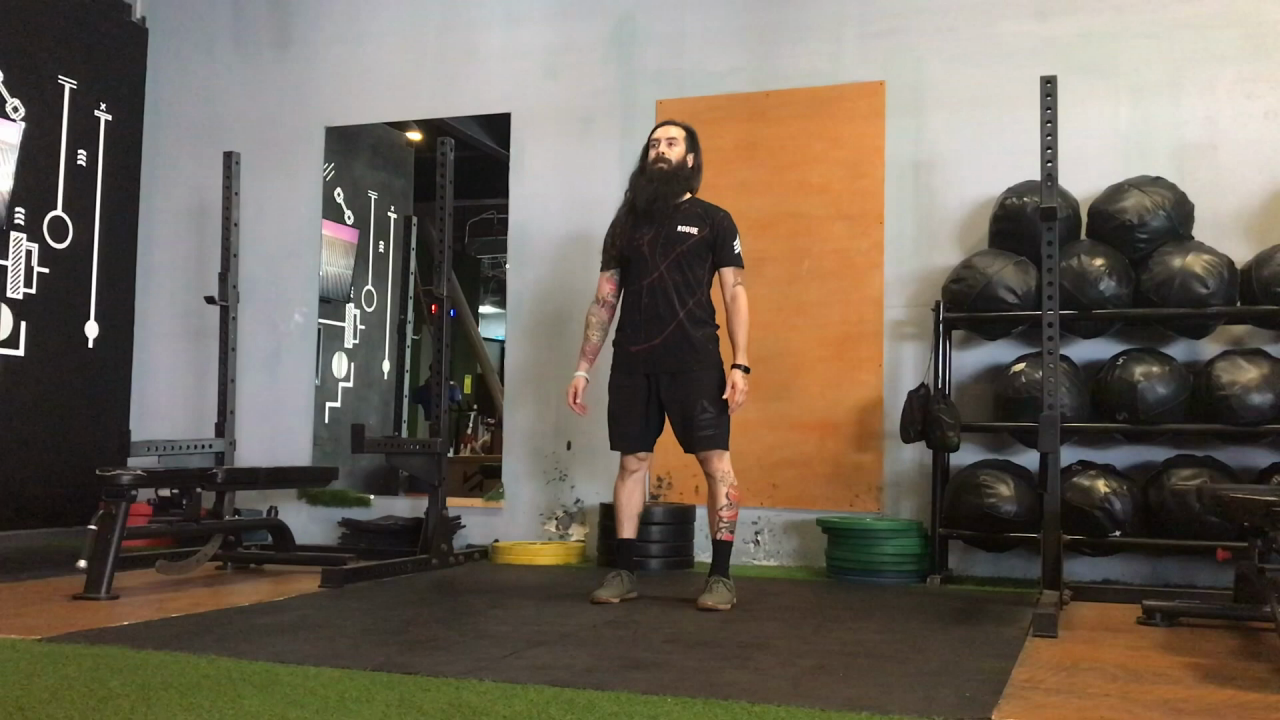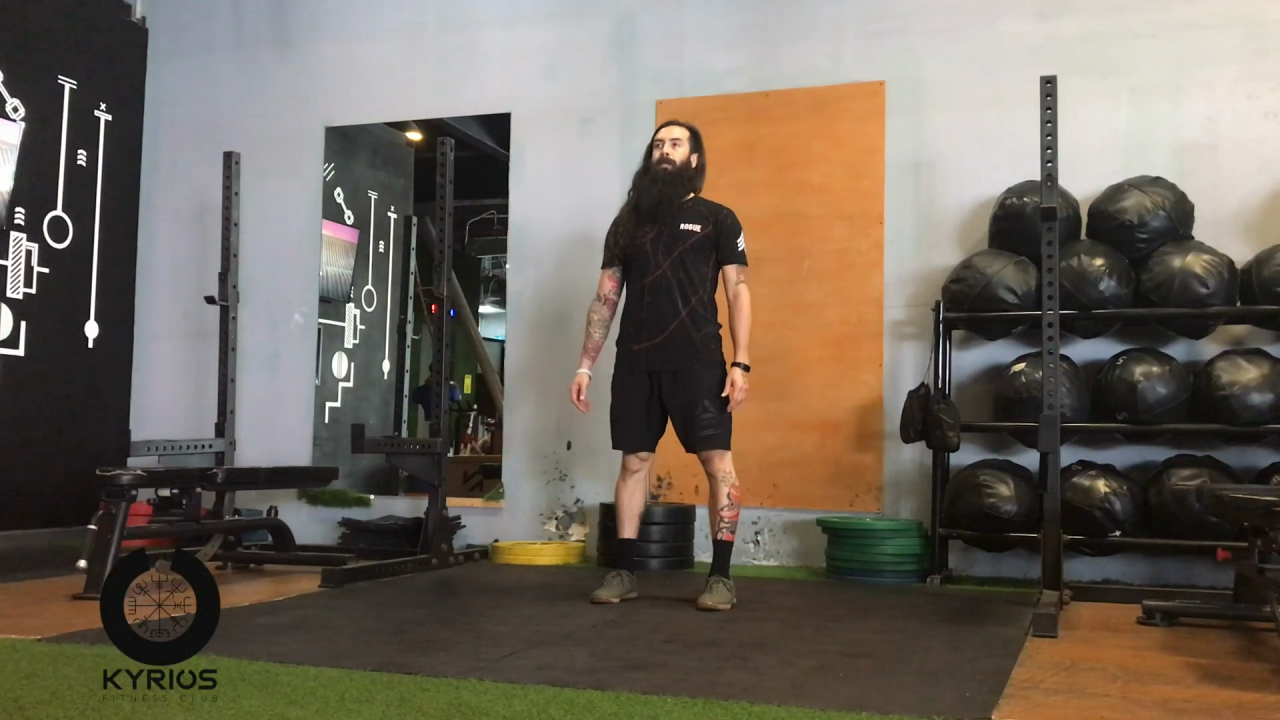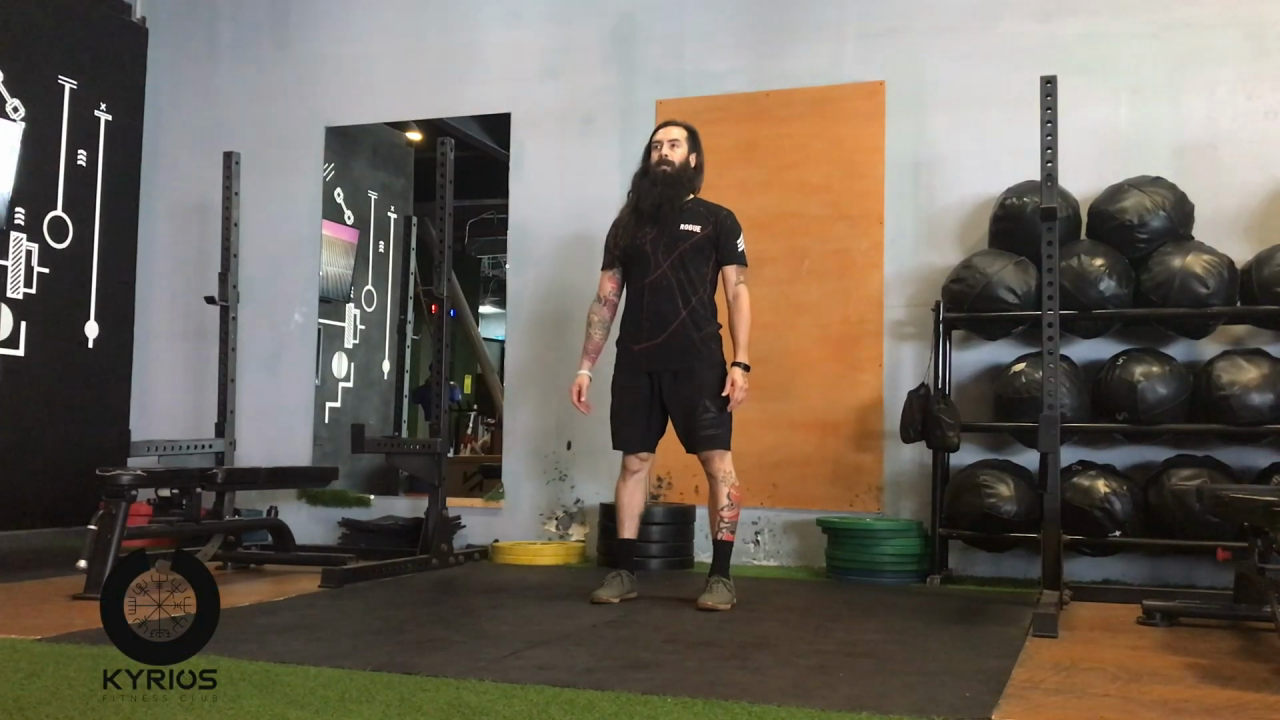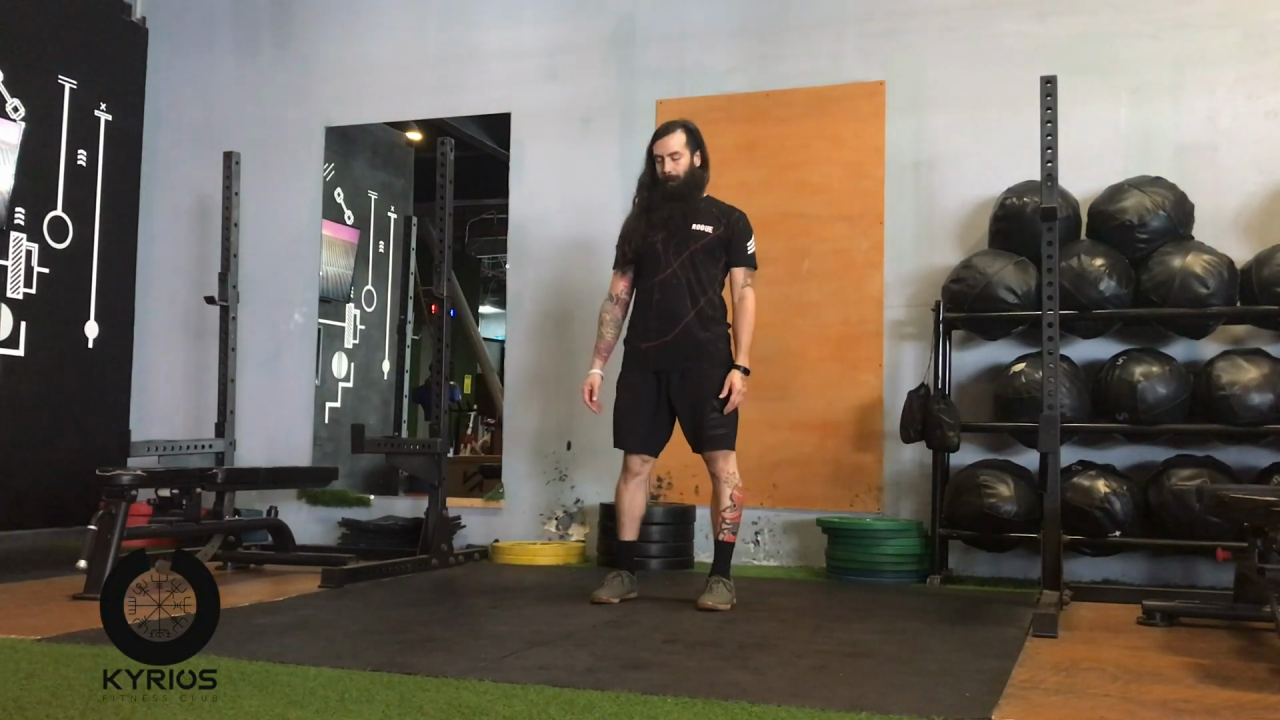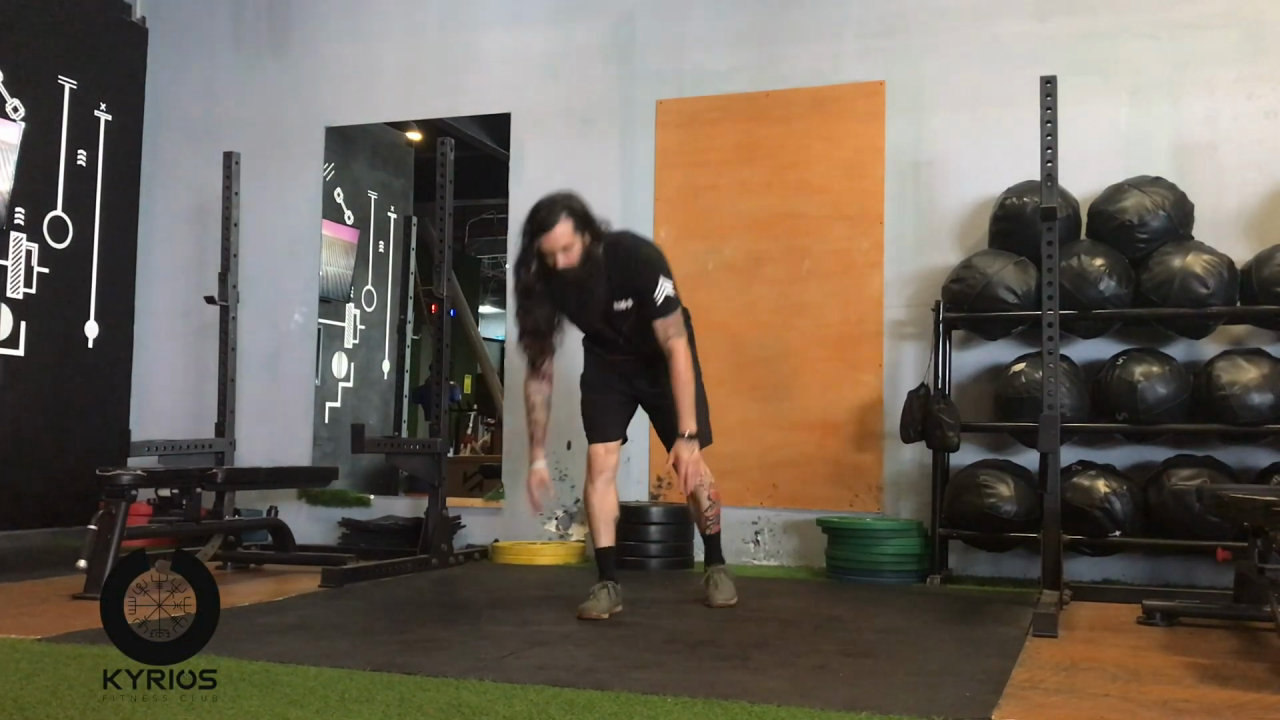
dt=1s
person 1, frame 1
left shoulder: (713, 220)
right shoulder: (626, 222)
left elbow: (735, 294)
right elbow: (604, 299)
left wrist: (740, 364)
right wrist: (583, 368)
left hip: (695, 362)
right hip: (632, 363)
left knee: (716, 462)
right knee: (632, 461)
left ankle: (721, 575)
right ankle: (623, 571)
person 1, frame 2
left shoulder: (717, 219)
right shoulder: (628, 221)
left elbow: (738, 293)
right elbow: (605, 298)
left wrist: (740, 363)
right wrist: (585, 366)
left hip: (698, 362)
right hip: (635, 362)
left knee: (717, 461)
right knee: (633, 462)
left ankle: (721, 575)
right ankle: (623, 571)
person 1, frame 3
left shoulder: (717, 220)
right shoulder: (628, 223)
left elbow: (737, 294)
right elbow: (605, 299)
left wrist: (740, 362)
right wrist: (585, 367)
left hip: (698, 362)
right hip: (636, 363)
left knee: (717, 461)
right knee: (634, 463)
left ankle: (721, 576)
right ankle: (624, 571)
person 1, frame 4
left shoulder: (728, 220)
right shoulder: (640, 221)
left elbow: (744, 296)
right elbow: (617, 298)
left wrist: (740, 365)
right wrist: (597, 366)
left hip: (705, 361)
right hip: (643, 362)
left knee: (722, 463)
right knee: (634, 465)
left ankle: (721, 576)
right ankle: (624, 571)
person 1, frame 5
left shoulder: (637, 257)
right shoulder: (544, 282)
left elbow: (677, 349)
right elbow: (540, 370)
left wrist: (687, 433)
right wrist: (538, 456)
left hip: (662, 354)
right hip: (607, 362)
left knee: (693, 464)
right knee: (600, 465)
left ankle: (716, 565)
right ankle: (607, 583)
